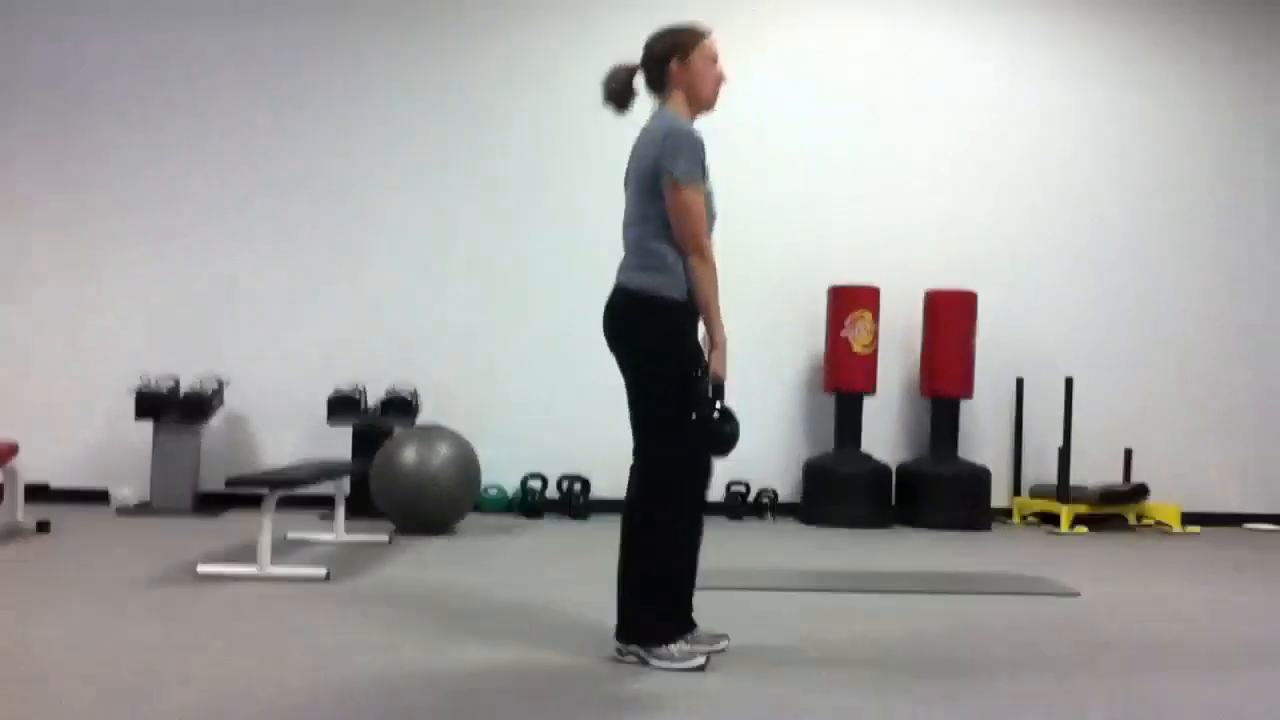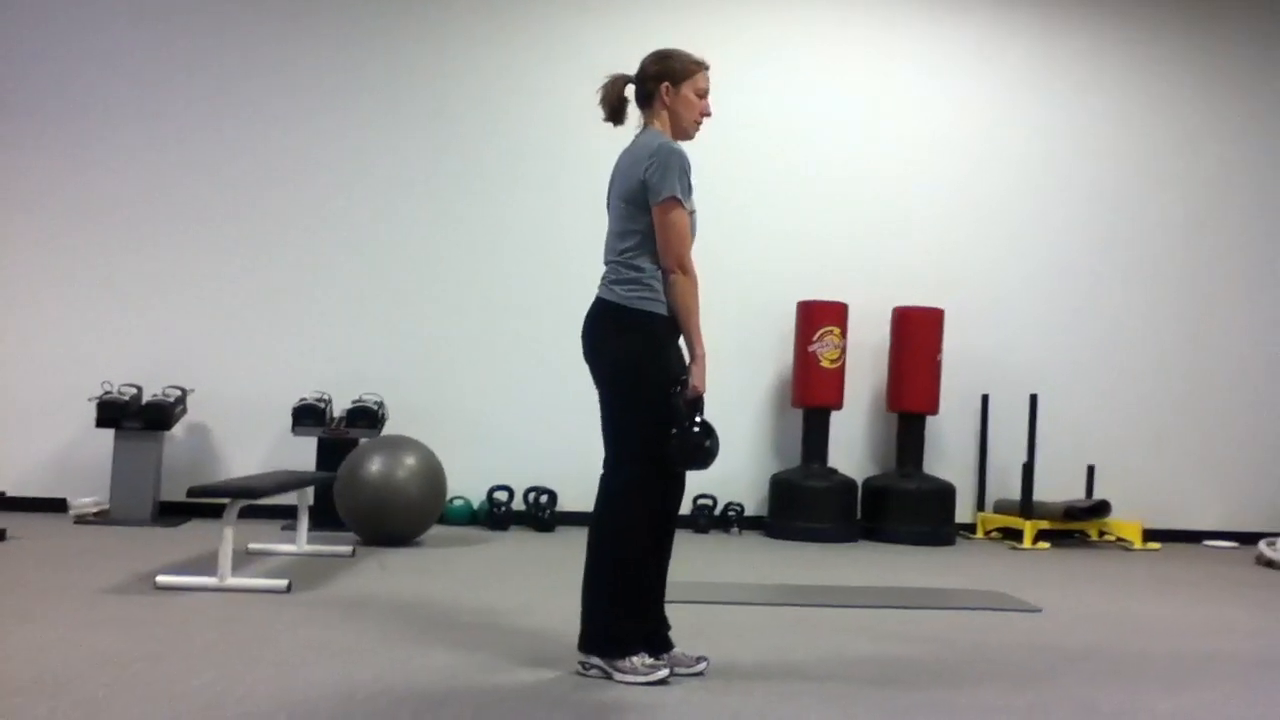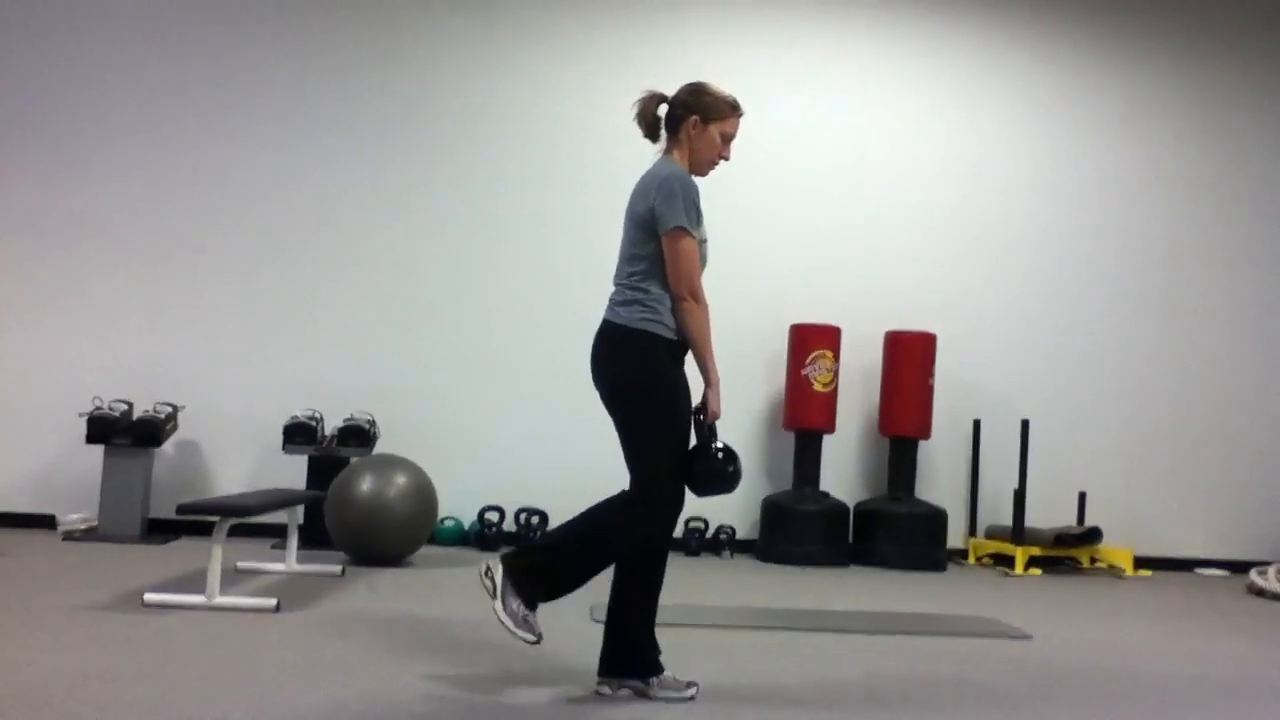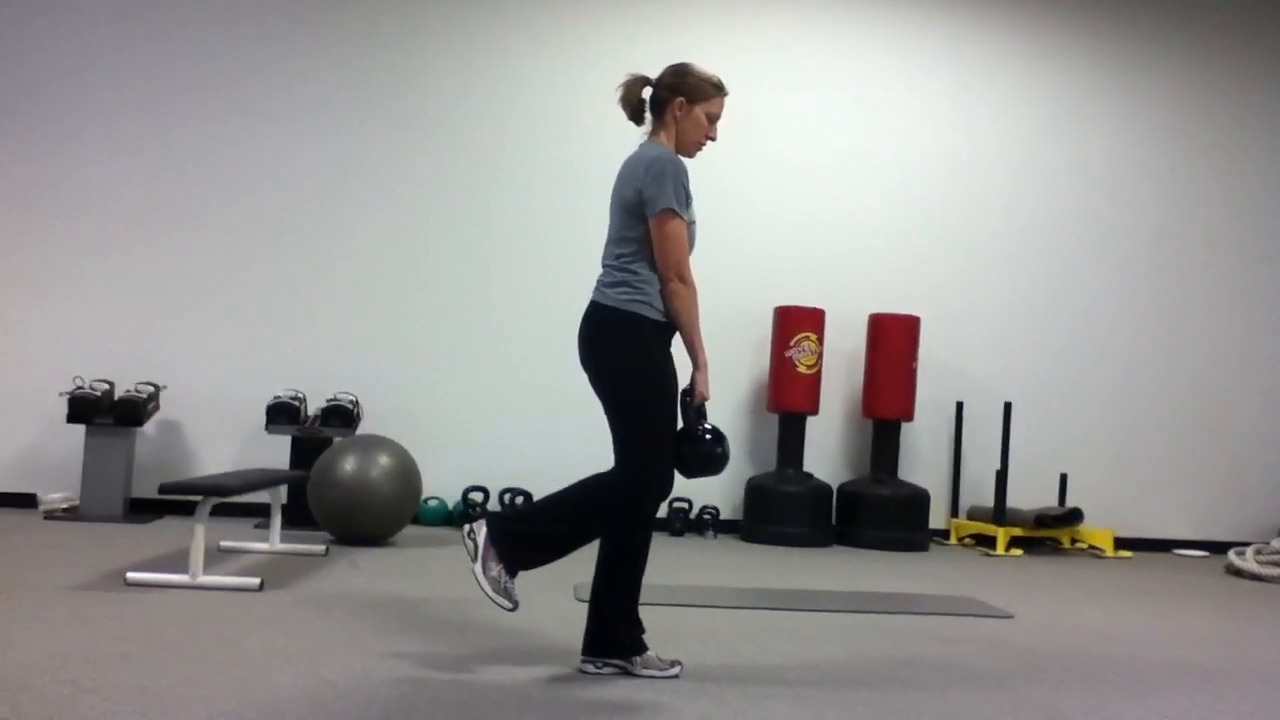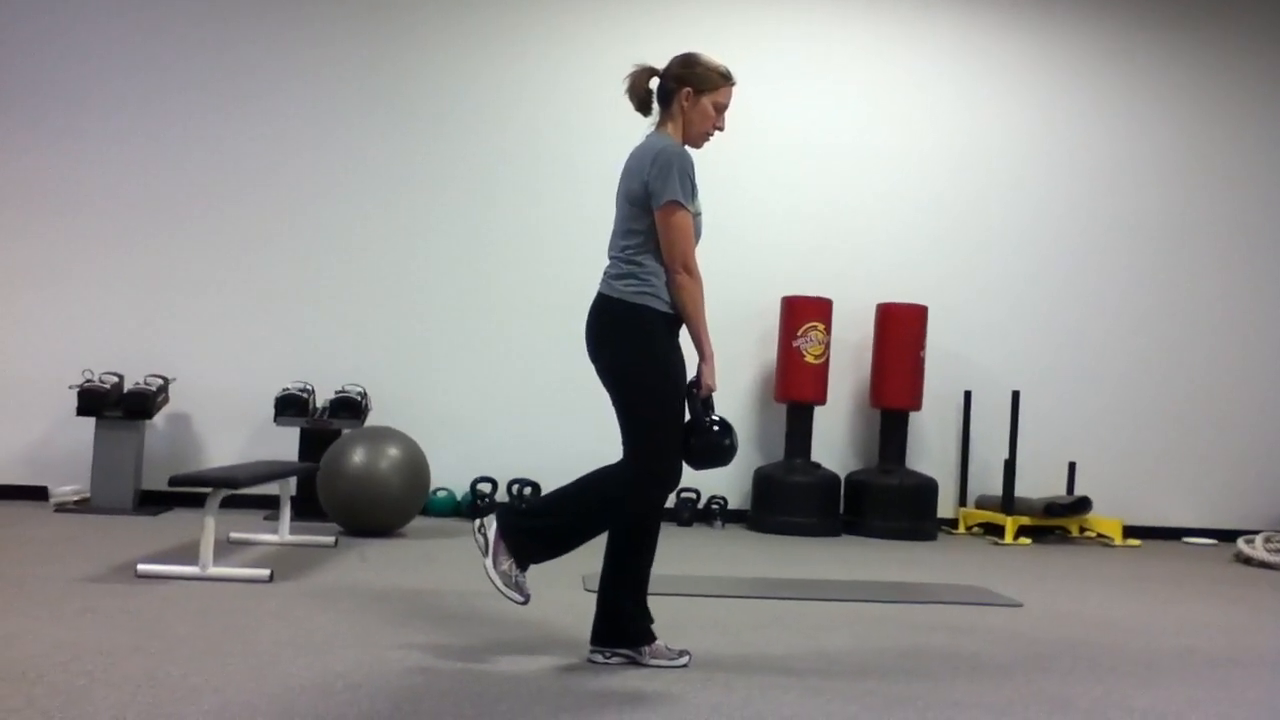
dt=1s
person 1, frame 1
left shoulder: (657, 134)
right shoulder: (679, 136)
right elbow: (695, 251)
left wrist: (699, 338)
right wrist: (717, 341)
left hip: (642, 311)
right hip: (656, 318)
left knee: (678, 466)
right knee: (666, 469)
left ankle: (669, 621)
right ankle: (644, 632)
person 1, frame 2
left shoulder: (636, 154)
right shoulder: (666, 156)
right elbow: (677, 268)
left wrist: (679, 352)
right wrist: (696, 355)
left hip: (620, 329)
right hip: (638, 335)
left knee: (655, 483)
right knee: (633, 483)
left ankle: (645, 638)
right ankle: (605, 643)
person 1, frame 3
left shoulder: (660, 181)
right shoulder: (676, 183)
right elbow: (687, 295)
left wrist: (696, 377)
right wrist: (711, 381)
left hip: (634, 353)
right hip: (641, 356)
left knee: (656, 500)
right knee: (654, 497)
left ankle: (629, 667)
right ankle: (520, 574)
person 1, frame 4
left shoulder: (644, 162)
right shoulder: (665, 166)
right elbow: (675, 279)
left wrist: (684, 360)
right wrist: (699, 364)
left hip: (620, 332)
right hip: (630, 337)
left knee: (641, 479)
right knee: (644, 478)
left ankle: (614, 645)
right ankle: (502, 537)
person 1, frame 5
left shoulder: (650, 154)
right shoulder: (671, 158)
right elbow: (681, 270)
left wrist: (691, 352)
right wrist: (706, 356)
left hip: (628, 325)
right hip: (637, 329)
left knee: (649, 471)
right knee: (652, 471)
left ankle: (622, 635)
right ankle: (512, 532)
